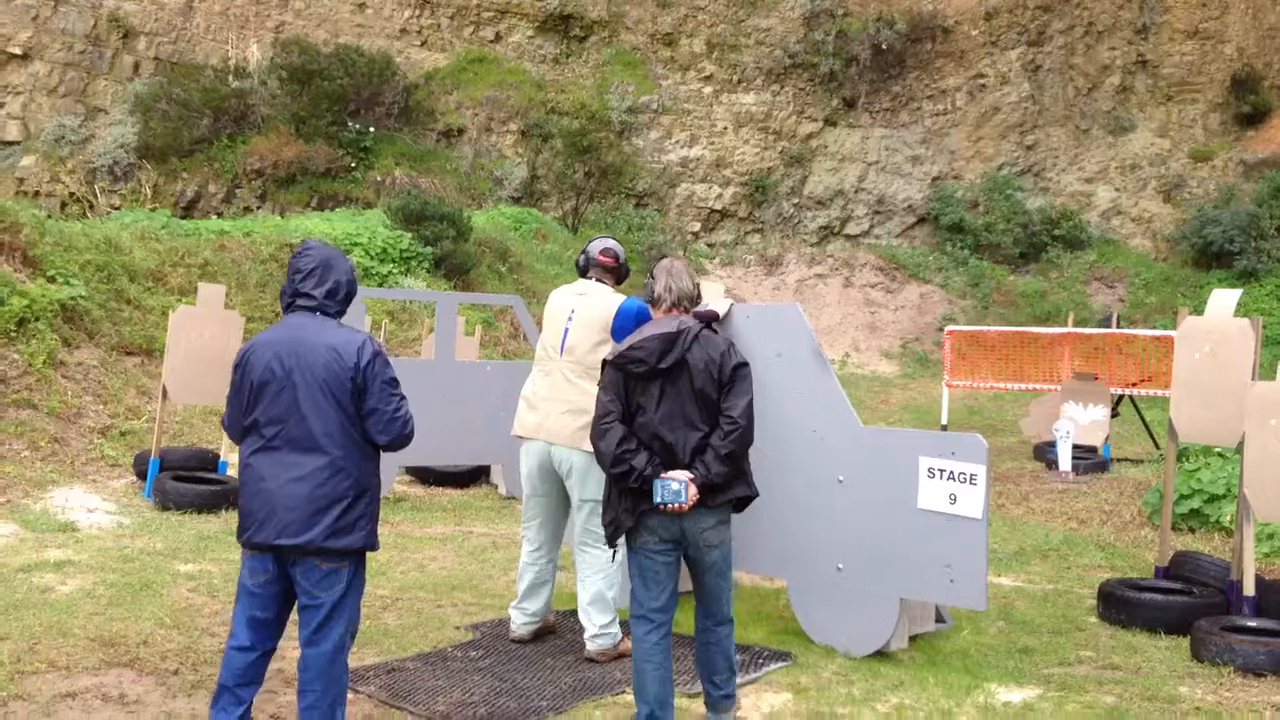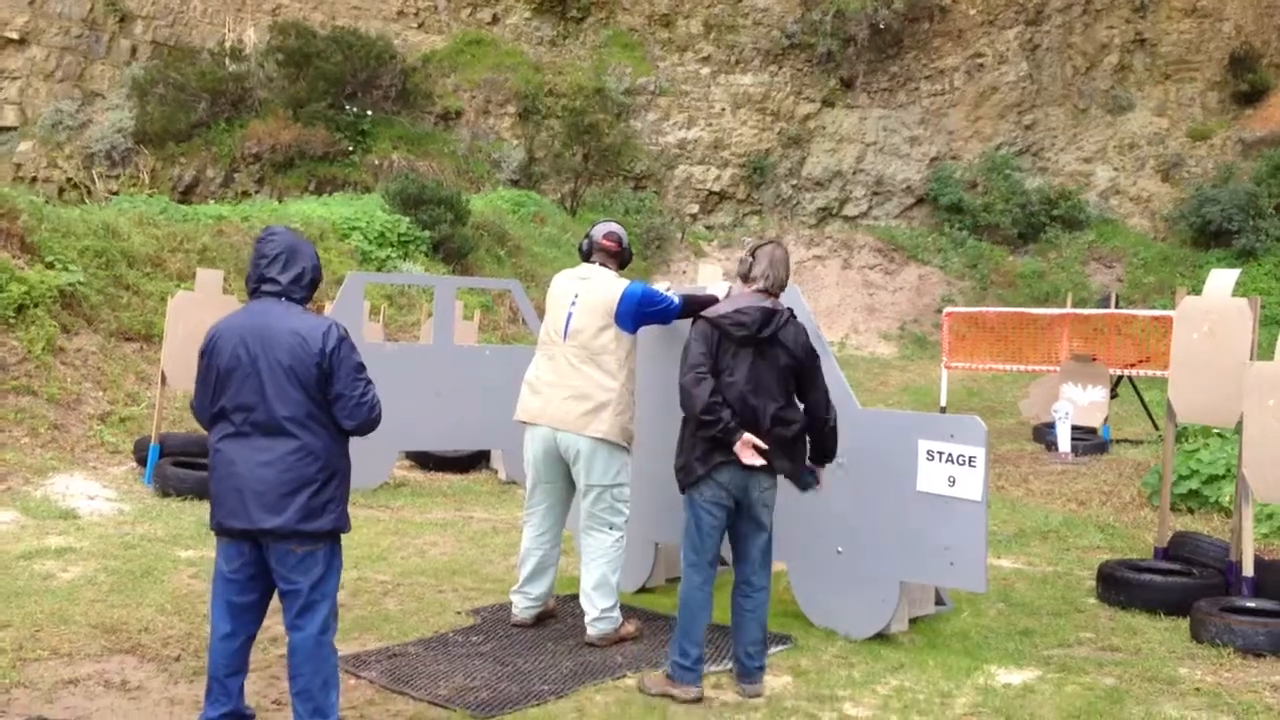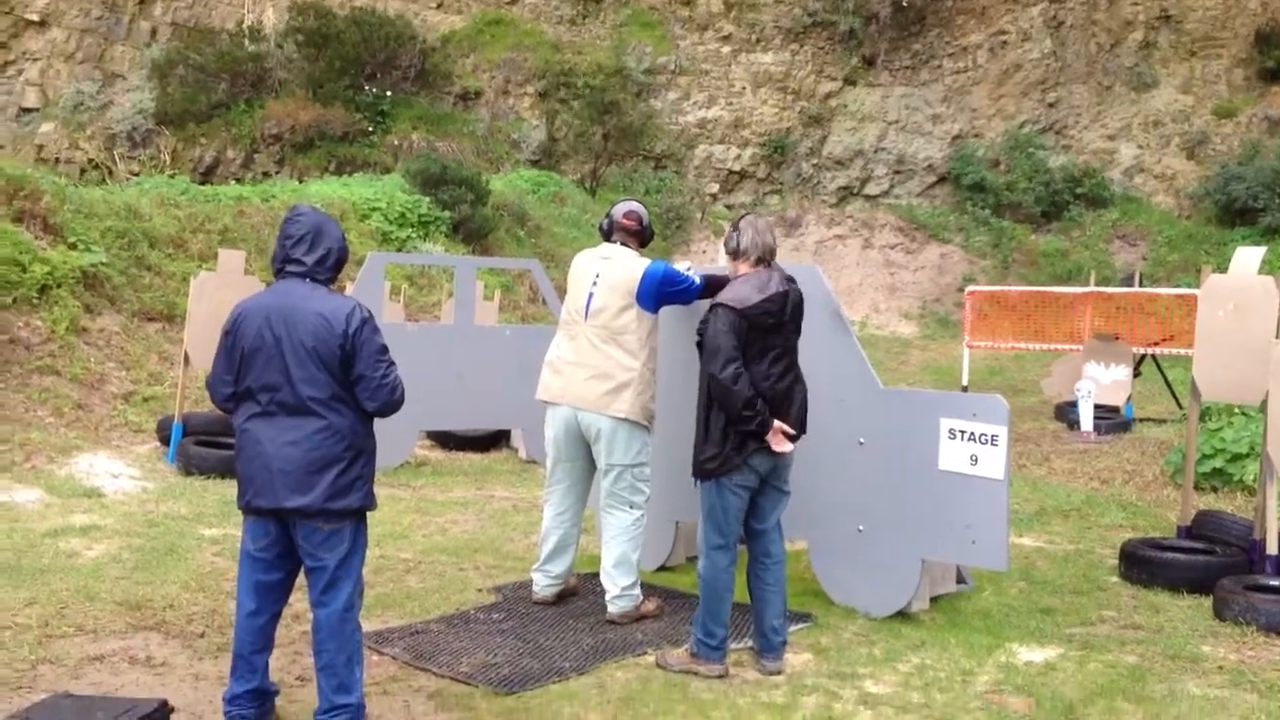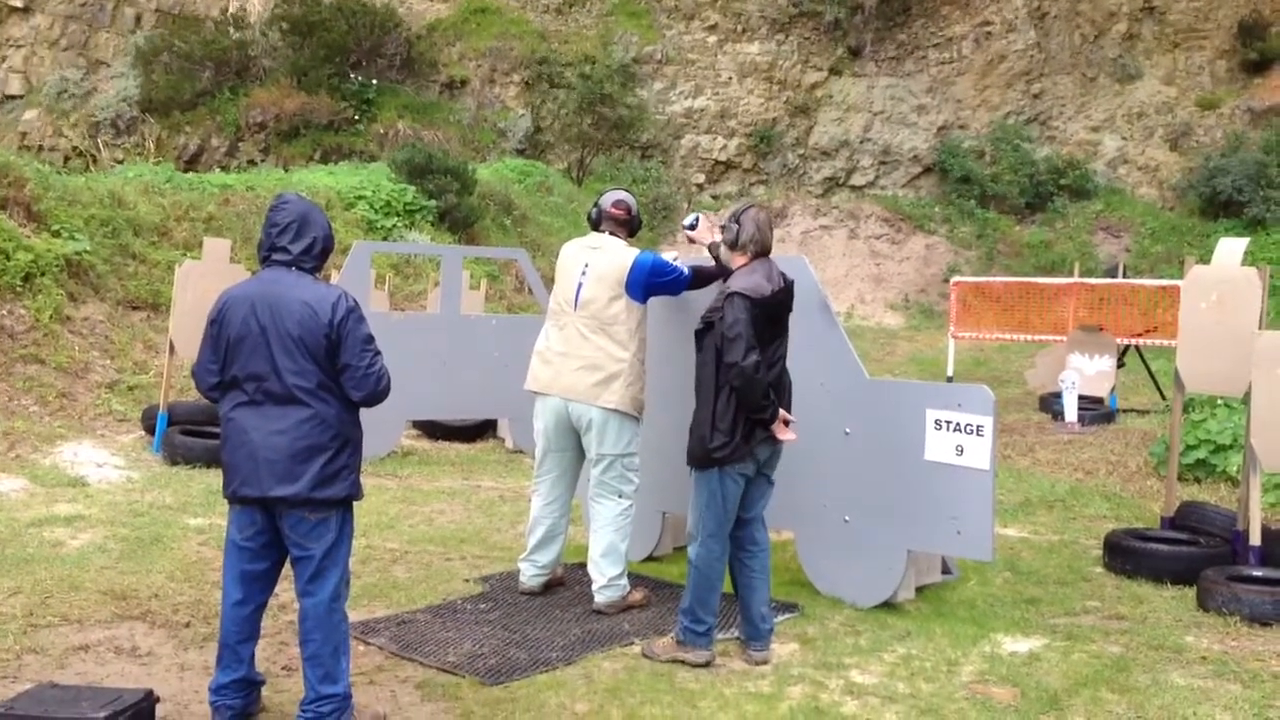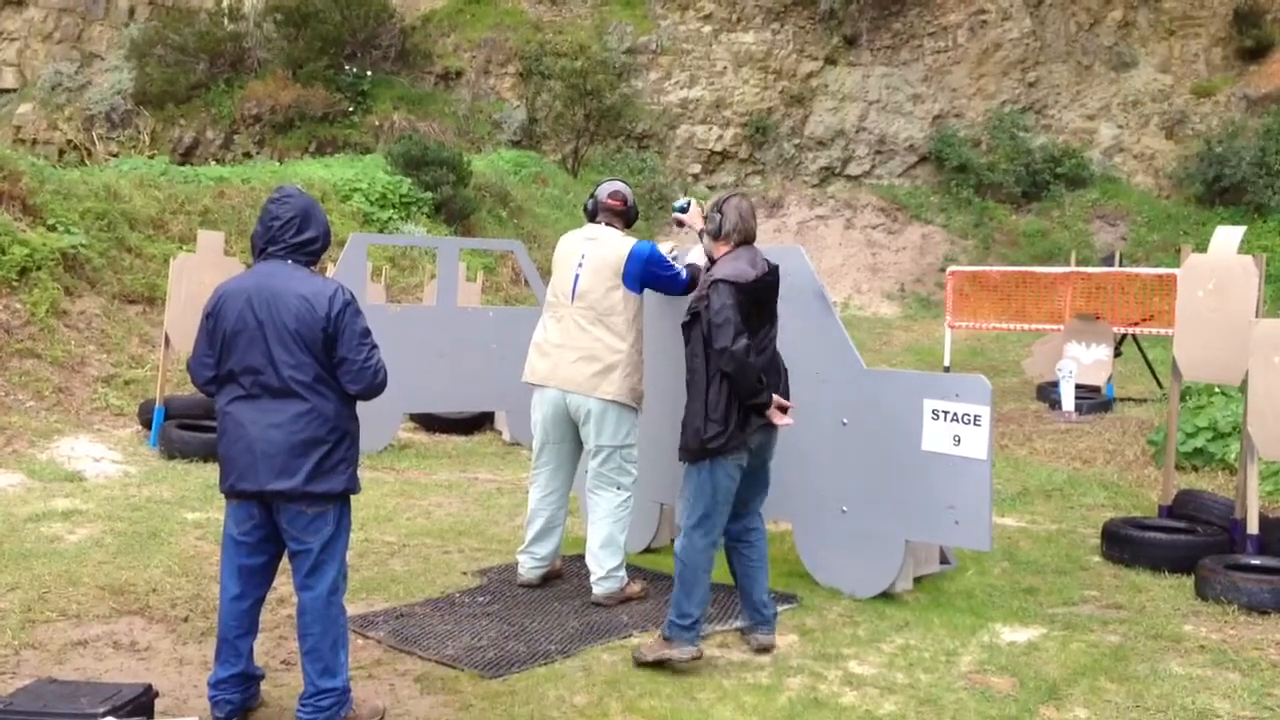
dt=1s
person 1, frame 1
left shoulder: (255, 349)
right shoulder: (359, 349)
left elbow: (235, 426)
right elbow: (395, 432)
left hip: (264, 517)
right hip: (330, 522)
left knee: (251, 631)
right knee: (325, 642)
person 1, frame 2
left shoulder: (221, 334)
right shoulder: (324, 334)
left elbow: (204, 412)
right elbow: (363, 416)
left hip: (236, 503)
right hip: (302, 505)
left knee: (232, 620)
right knee: (309, 626)
person 1, frame 3
left shoulder: (245, 313)
right shoulder: (348, 315)
left elbow: (222, 393)
right elbow: (385, 398)
right wrist: (343, 395)
left hip: (262, 483)
right hip: (328, 485)
left knee: (256, 599)
right knee: (335, 605)
person 1, frame 4
left shoulder: (231, 301)
right shoulder: (333, 304)
left elbow: (207, 380)
right elbow: (371, 388)
right wrist: (327, 384)
left hip: (248, 473)
right hip: (314, 475)
left knee: (242, 588)
right knee: (321, 594)
person 1, frame 5
left shoulder: (226, 295)
right shoulder: (330, 297)
left elbow: (202, 374)
right elbow: (367, 380)
right wrist: (324, 376)
left hip: (245, 466)
right hip: (312, 468)
left knee: (241, 583)
right knee: (319, 587)
person 2, frame 1
left shoulder: (623, 358)
right shoulder: (722, 351)
left elbow: (606, 433)
right elbow: (737, 425)
left wrist: (649, 477)
right wrist: (701, 478)
left hip: (648, 509)
right hip: (707, 506)
left knee: (650, 619)
right knee: (716, 610)
person 2, frame 2
left shoulder: (712, 321)
right shoulder: (795, 334)
left elbow: (694, 386)
right elbow: (818, 406)
left wrist: (729, 434)
right wrist: (818, 458)
left hip: (713, 465)
right hip: (763, 469)
left knee: (698, 570)
right knee: (754, 573)
left ankle: (684, 675)
right ankle: (750, 674)
person 2, frame 3
left shoulder: (729, 307)
right shoulder: (790, 295)
left elbow: (727, 377)
left wrist: (759, 424)
left hip: (735, 446)
right hip: (777, 444)
left knee: (718, 549)
right knee: (768, 545)
left ankle: (708, 652)
right ankle: (771, 650)
person 2, frame 4
left shoulder: (737, 296)
right shoulder: (773, 284)
left elbow: (743, 368)
left wrist: (767, 414)
left hip: (732, 435)
right hip: (763, 436)
left knee: (709, 537)
right knee: (750, 532)
left ankle: (693, 638)
right ankle: (757, 638)
person 2, frame 5
left shoulder: (721, 282)
right shoulder: (762, 272)
left elbow: (732, 353)
left wrist: (760, 399)
left hip: (727, 423)
right hip: (758, 423)
left knee: (698, 526)
right knee: (746, 521)
left ankle: (681, 634)
right ankle: (761, 625)
person 3, frame 1
left shoulder: (556, 299)
right shoulder: (621, 309)
left hip: (536, 431)
right hip: (585, 440)
left knee: (539, 532)
right knee: (596, 540)
left ankle: (527, 619)
right ankle: (602, 638)
person 3, frame 2
left shoulder: (559, 283)
right shoulder: (625, 295)
right elbow: (683, 306)
right wrist: (720, 300)
left hip: (541, 416)
right hip: (593, 425)
left knee: (541, 516)
right knee: (602, 525)
left ankle: (528, 604)
right ankle: (603, 622)
person 3, frame 3
left shoulder: (581, 263)
right shoulder: (648, 274)
right elbow: (703, 287)
left wrist: (673, 272)
left hip: (564, 396)
right hip: (614, 405)
left knee: (562, 494)
right knee: (623, 503)
left ankle: (549, 581)
right ankle: (623, 600)
person 3, frame 4
left shoulder: (568, 252)
right shoulder: (636, 263)
right elbow: (691, 278)
right wrist: (728, 267)
left hip: (552, 387)
right hip: (605, 395)
left knee: (550, 483)
right knee: (611, 493)
left ankle: (536, 571)
right ankle: (610, 590)
person 3, frame 5
left shoulder: (565, 244)
right shoulder: (636, 252)
right elbow: (686, 283)
left hip: (550, 379)
right hip: (604, 386)
left knee: (548, 476)
right knee: (611, 484)
left ankle: (534, 564)
right ankle: (609, 581)
